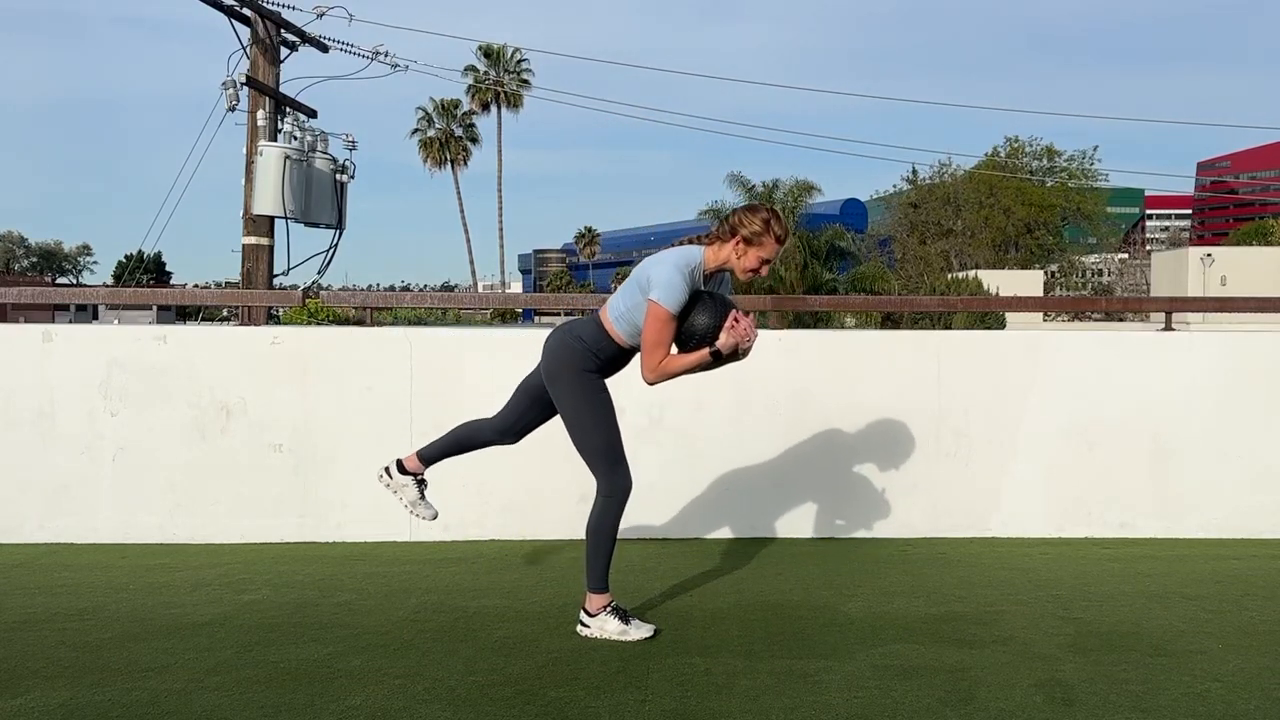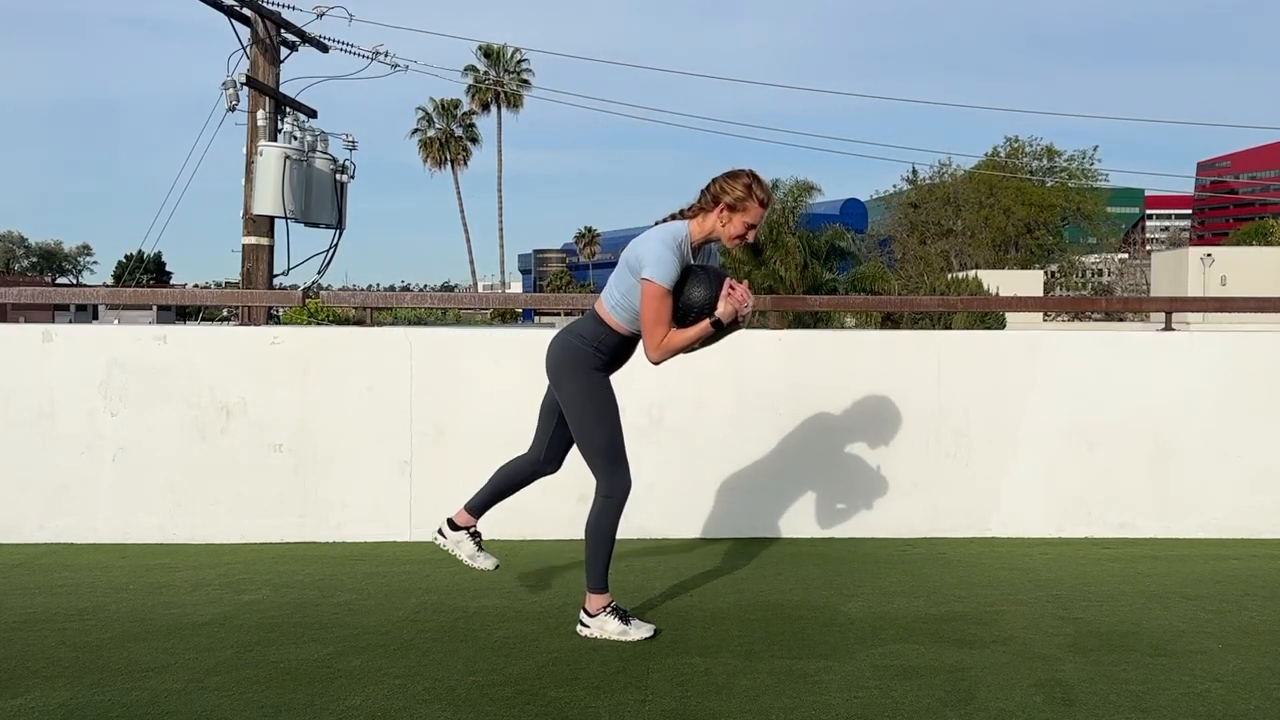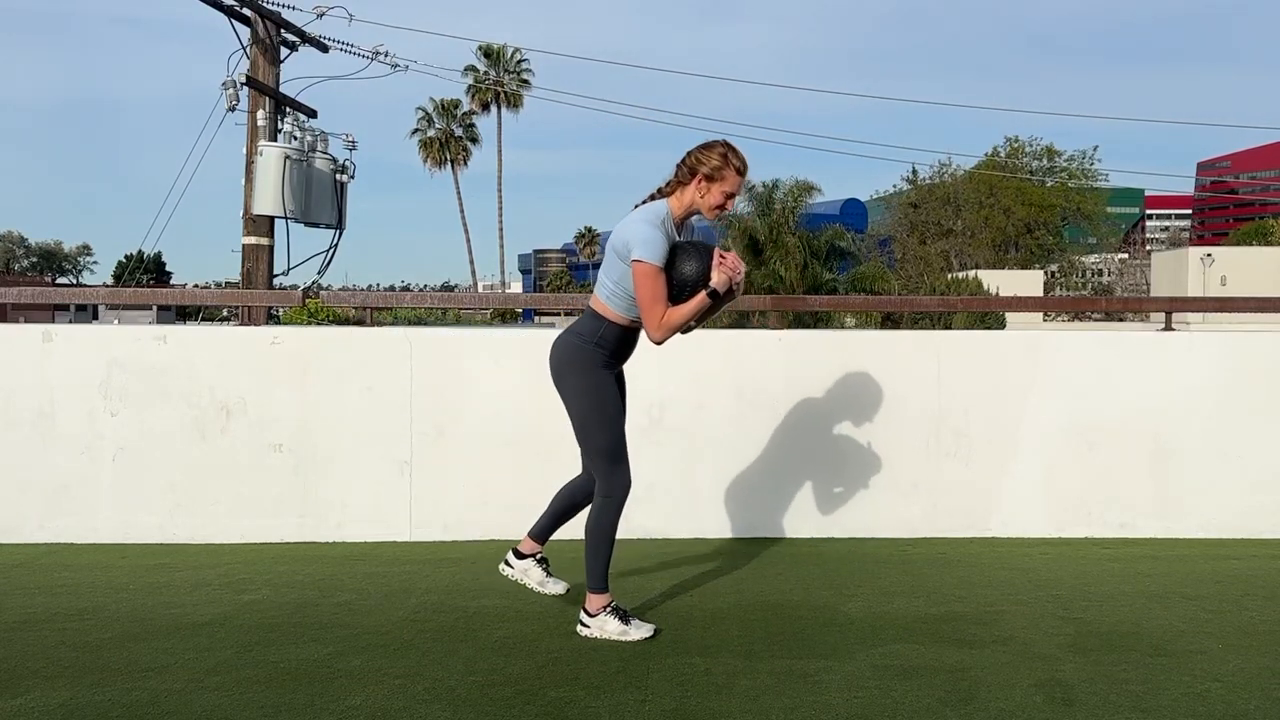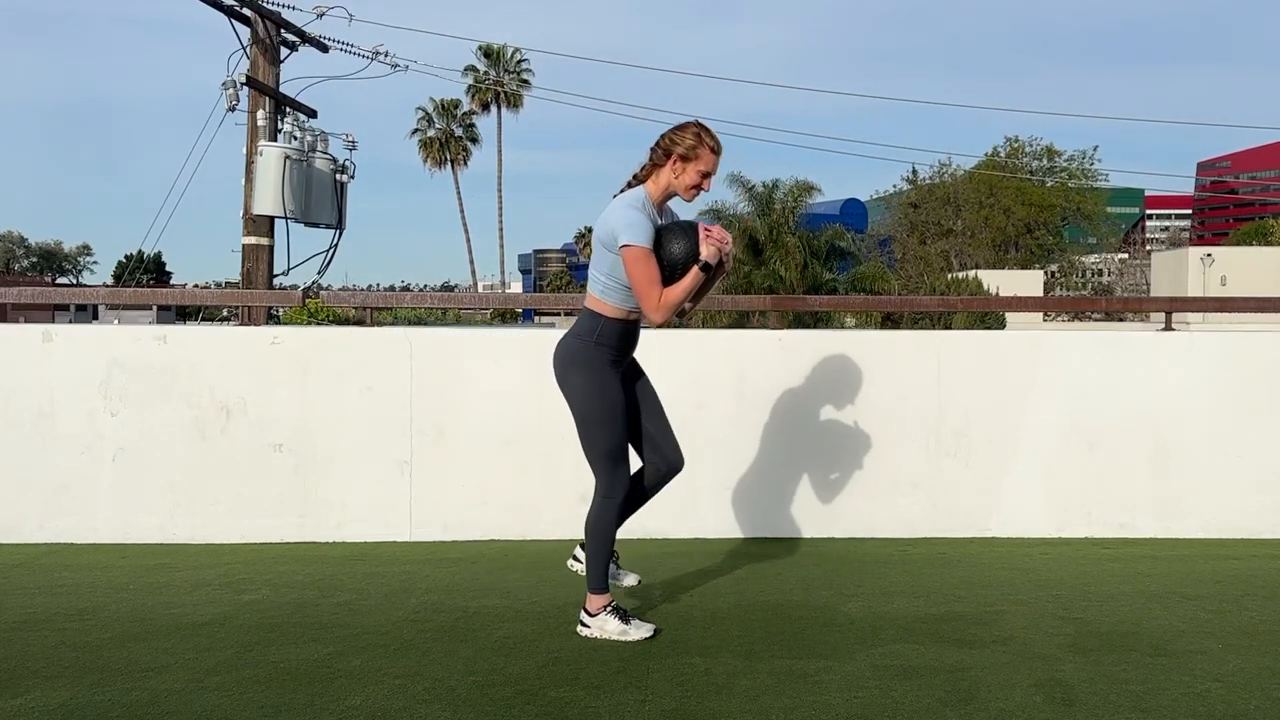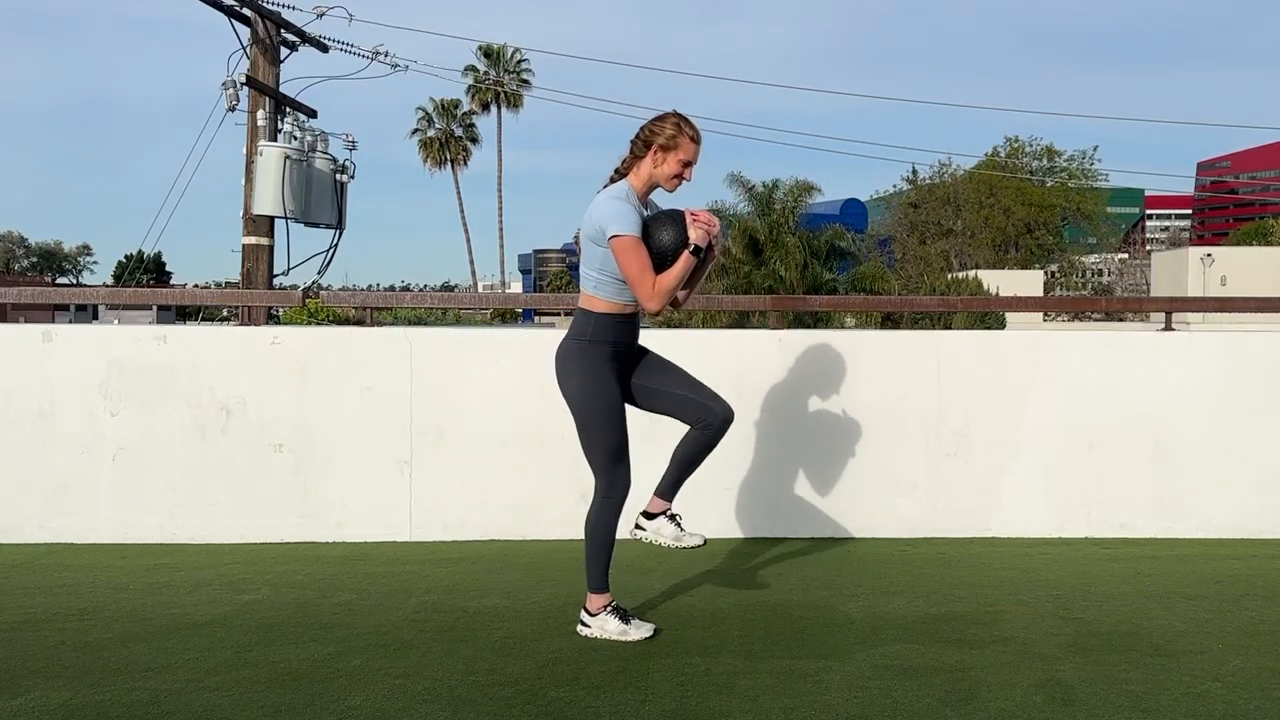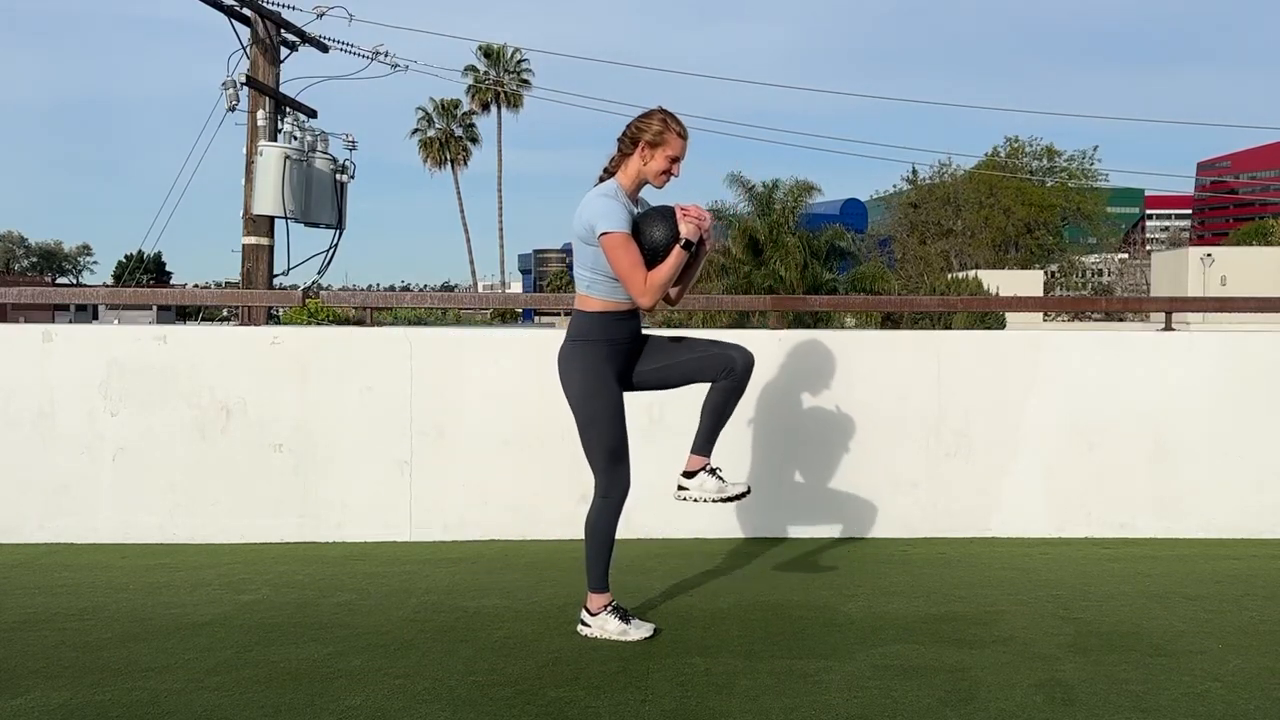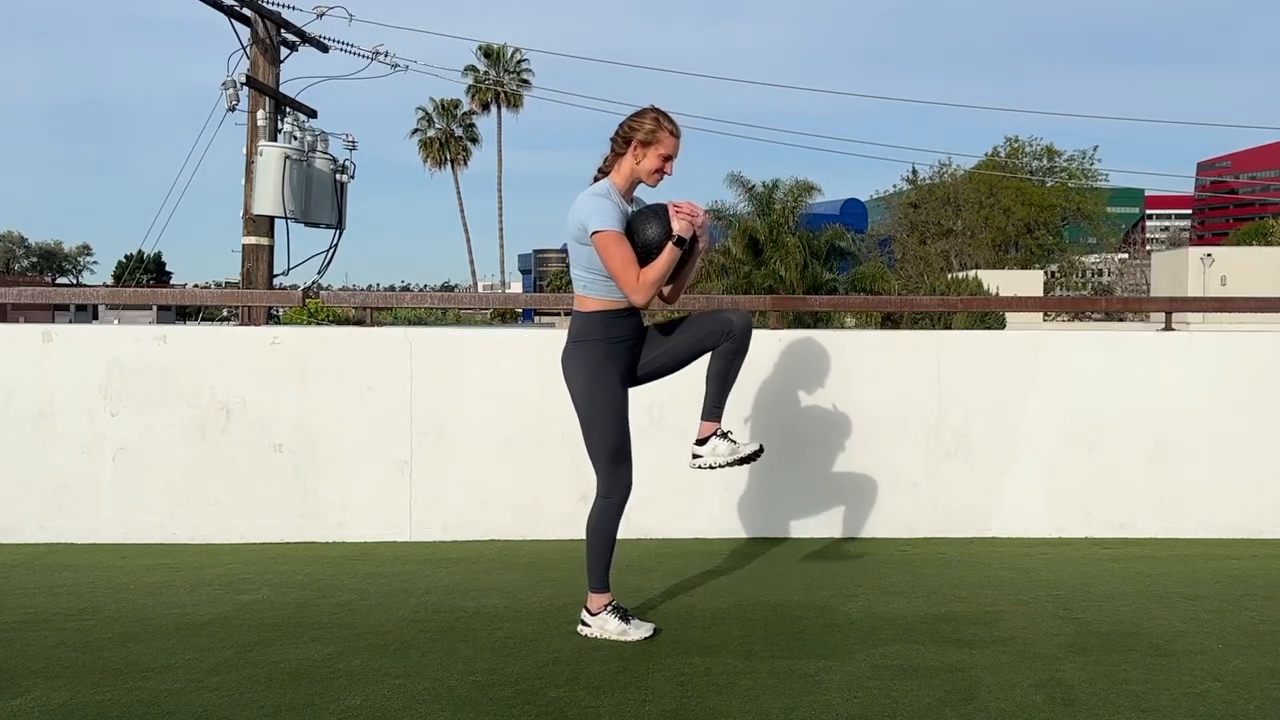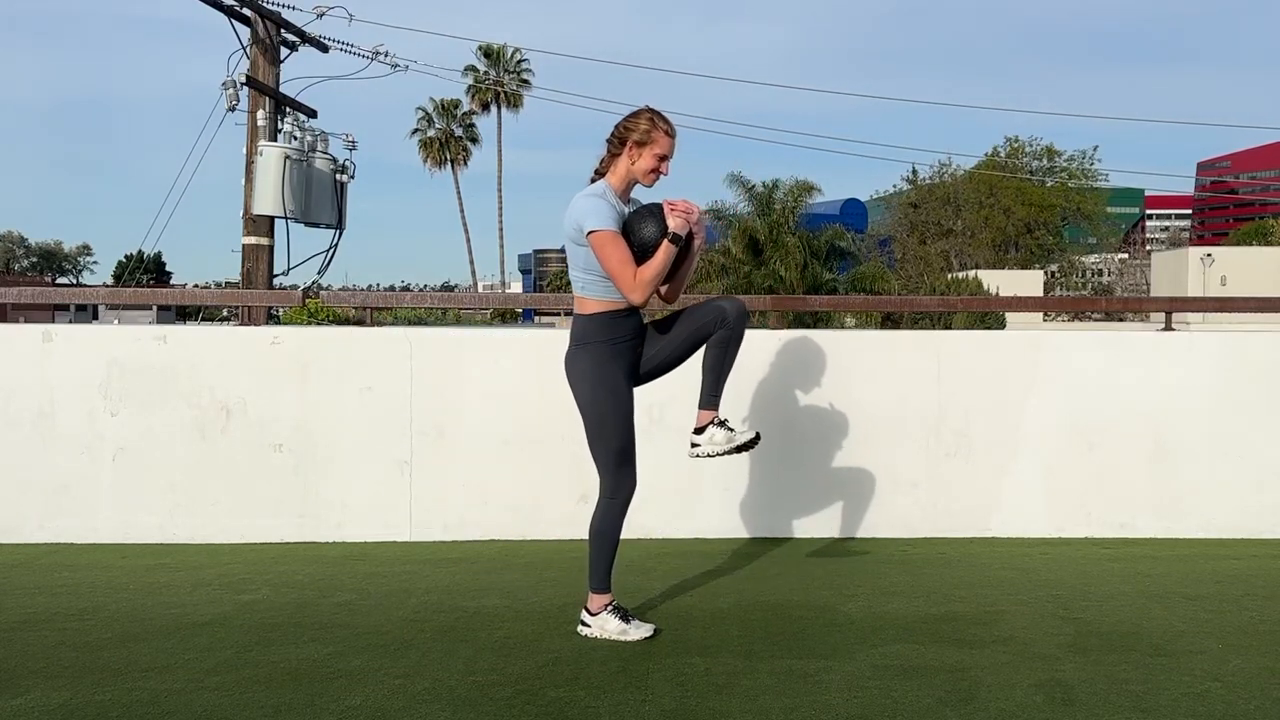
dt=0.1s
person 1, frame 1
left shoulder: (713, 274)
right shoulder: (676, 273)
left elbow: (690, 347)
right elbow: (654, 370)
left wrist: (730, 346)
right wrist: (718, 349)
left hip: (574, 349)
right hip: (574, 363)
left knee: (506, 428)
right knee: (615, 483)
left ankle: (409, 468)
right ankle: (596, 611)
person 1, frame 2
left shoulder: (698, 248)
right shoulder: (666, 250)
left elbow: (677, 336)
right elbow: (658, 350)
left wrist: (729, 315)
right wrist: (718, 319)
left hip: (585, 354)
right hip: (582, 358)
left knee: (543, 459)
right knee: (615, 482)
left ankle: (459, 524)
right ankle: (595, 611)
person 1, frame 3
left shoulder: (681, 226)
right shoulder: (646, 227)
left elbow: (683, 319)
right elbow: (659, 328)
left wrist: (721, 287)
right wrist: (715, 290)
left hip: (599, 355)
right hip: (585, 357)
left knee: (600, 475)
right knee: (614, 481)
left ankle: (525, 553)
right ankle: (594, 612)
person 1, frame 4
left shoulder: (664, 213)
right shoulder: (629, 215)
left elbow: (681, 308)
right elbow: (656, 311)
left wrist: (717, 266)
right wrist: (705, 263)
left hip: (618, 353)
right hip: (589, 354)
left knee: (665, 463)
right knee: (614, 480)
left ankle: (592, 550)
right ankle: (596, 612)
person 1, frame 5
left shoulder: (648, 205)
right shoulder: (615, 207)
left elbow: (677, 297)
right elbow: (653, 299)
left wrist: (704, 250)
right wrist: (696, 247)
left hip: (625, 350)
right hip: (590, 354)
left knee: (716, 415)
right knee: (613, 480)
left ankle: (656, 513)
right ankle: (596, 610)
person 1, frame 6
left shoulder: (638, 205)
right shoulder: (603, 204)
left elbow: (672, 293)
right elbow: (645, 294)
left wrist: (700, 247)
right wrist: (686, 242)
left hip: (630, 346)
right hip: (591, 351)
left knee: (735, 360)
right knee: (613, 482)
left ankle: (695, 470)
right ankle: (596, 611)
person 1, frame 7
left shoulder: (634, 204)
right shoulder: (596, 204)
left elbow: (669, 292)
right elbow: (640, 292)
left wrist: (694, 243)
right wrist: (680, 238)
left hip: (634, 343)
right hip: (594, 352)
left knee: (734, 325)
right knee: (615, 482)
left ankle: (708, 436)
right ankle: (596, 611)
person 1, frame 8
left shoulder: (632, 206)
right shoulder: (592, 205)
left elbow: (667, 293)
right elbow: (636, 291)
left wrist: (692, 243)
right wrist: (673, 236)
left hip: (635, 343)
right hip: (597, 352)
left knee: (730, 312)
right knee: (619, 482)
left ankle: (705, 426)
right ankle: (596, 611)
